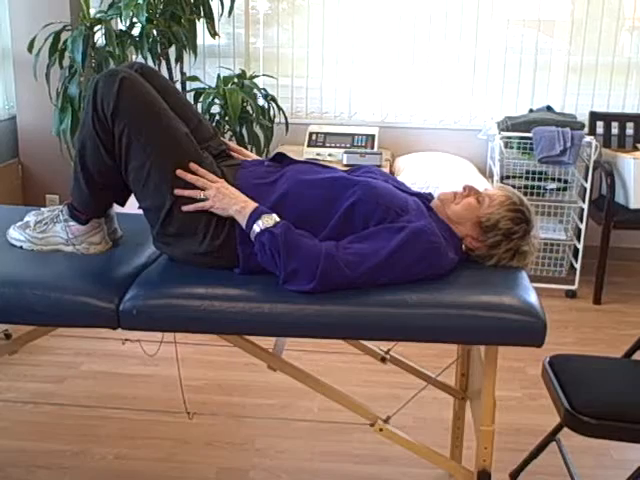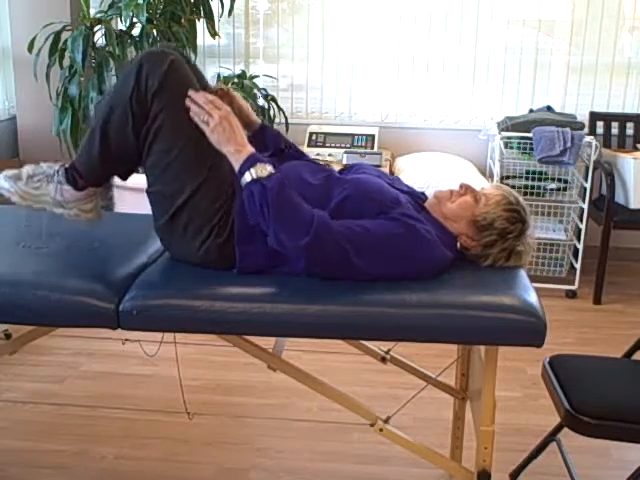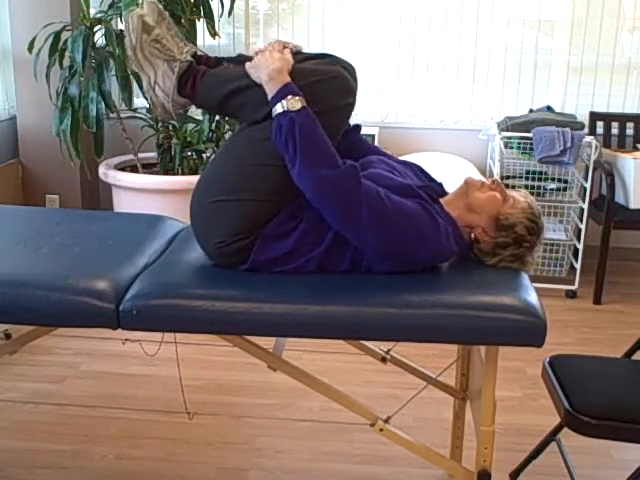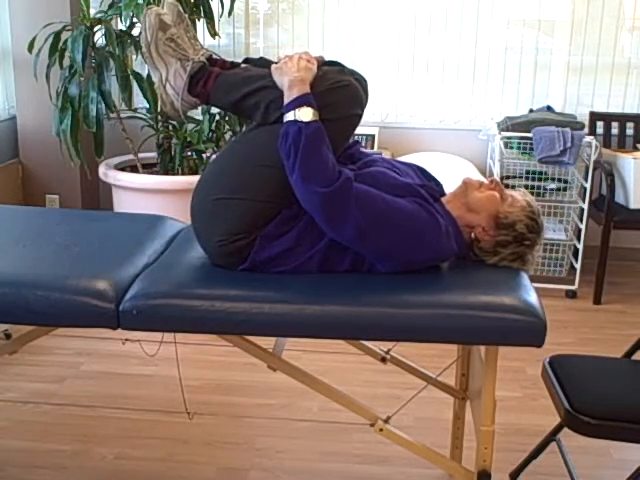
dt=1s
person 1, frame 1
left shoulder: (425, 244)
right shoulder: (420, 205)
left elbow: (316, 269)
left wrist: (244, 207)
right wrist: (258, 163)
left hip: (215, 227)
right hip: (234, 180)
left knee: (114, 91)
right knee: (134, 77)
left ankle: (84, 223)
right ankle: (94, 211)
person 1, frame 2
left shoulder: (415, 245)
right shoulder: (415, 204)
left elbow: (306, 237)
right elbow: (324, 179)
left wrist: (238, 147)
right wrist: (252, 125)
left hip: (215, 230)
right hip: (241, 191)
left knee: (154, 74)
right knee: (164, 67)
left ankle: (77, 186)
right ankle: (88, 175)
person 1, frame 3
left shoulder: (420, 232)
right shoulder: (431, 195)
left elbow: (328, 179)
right elbow: (349, 149)
left wrist: (279, 85)
right wrist: (291, 76)
left hip: (234, 234)
right hip: (275, 205)
left knee: (329, 85)
right knee: (330, 76)
left ankle: (186, 81)
right ankle: (198, 72)
person 1, frame 4
left shoulder: (420, 232)
right shoulder: (431, 199)
left elbow: (323, 192)
right elbow: (346, 159)
left wrist: (298, 93)
right wrist: (307, 86)
left hip: (235, 231)
right hip: (268, 211)
left knee: (337, 91)
right knee: (336, 84)
left ankle: (198, 81)
right ankle: (205, 71)
